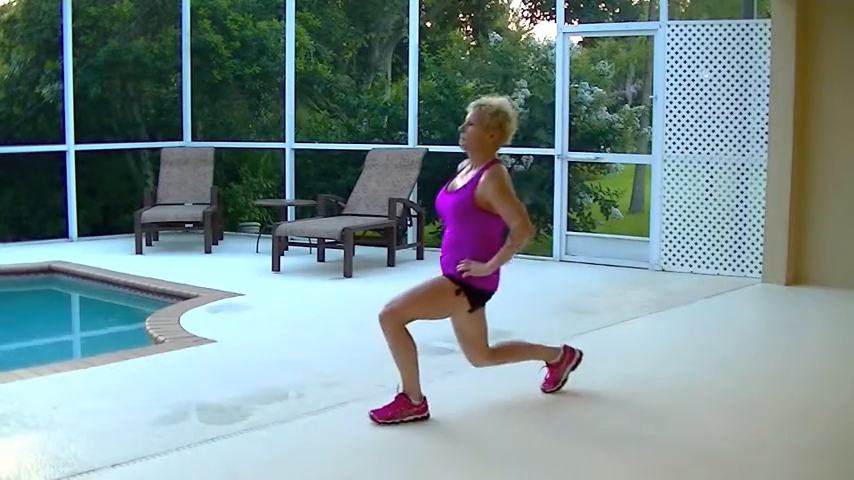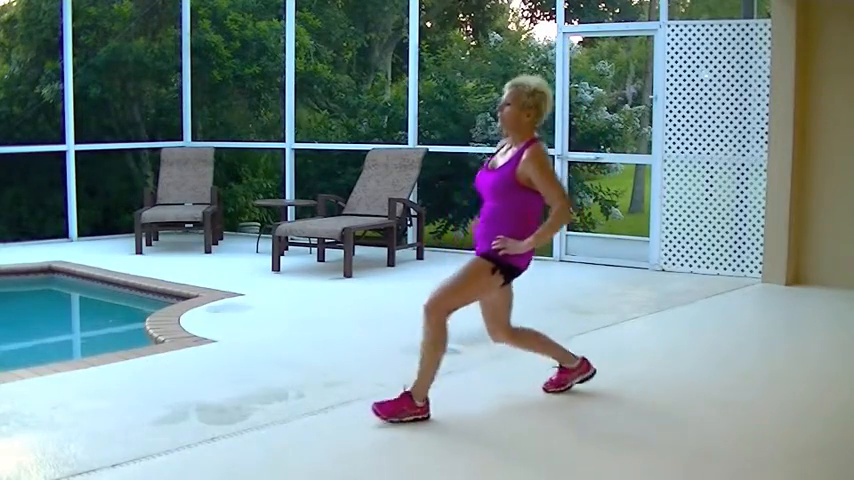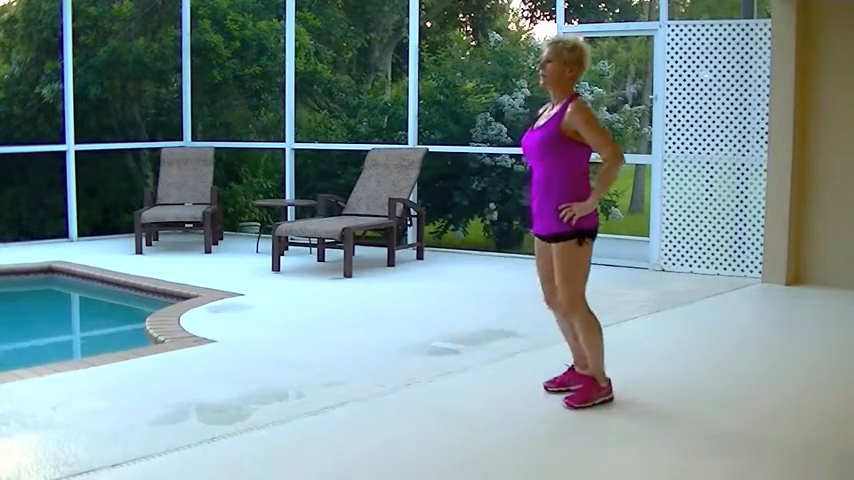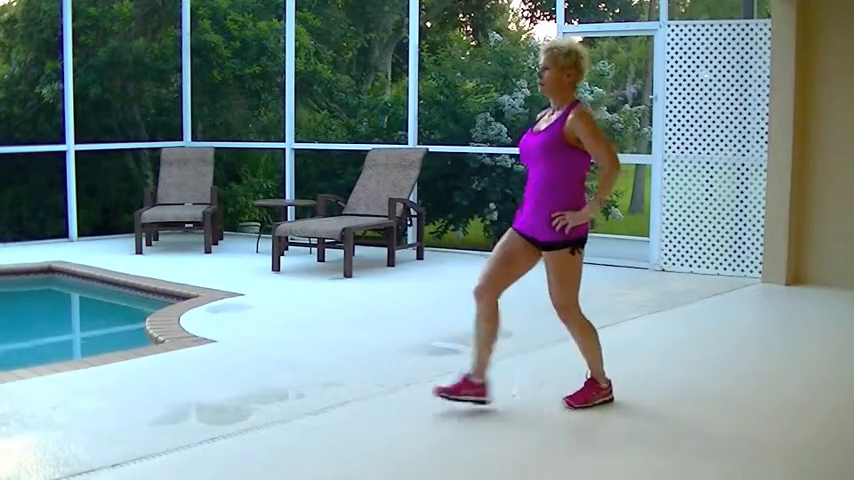
dt=0.5s
person 1, frame 1
left shoulder: (492, 177)
right shoulder: (465, 167)
left elbow: (523, 227)
left wrist: (491, 265)
left hip: (470, 280)
right hip: (457, 277)
left knee: (390, 315)
right knee: (481, 357)
left ankle: (413, 401)
right ankle: (560, 356)
person 1, frame 2
left shoulder: (532, 156)
right shoulder: (504, 147)
left elbow: (563, 209)
left wrist: (527, 243)
left hip: (505, 257)
right hip: (489, 251)
left knee: (434, 308)
right knee: (500, 332)
left ankle: (417, 400)
right ankle: (573, 364)
person 1, frame 3
left shoulder: (576, 110)
right shoulder: (546, 111)
left elbow: (613, 156)
left wrist: (591, 202)
left hip: (571, 222)
right hip: (544, 220)
left knee: (572, 303)
right knee: (555, 301)
left ankle: (600, 383)
right ankle: (581, 368)
person 1, frame 4
left shoulder: (577, 116)
right shoulder: (544, 117)
left elbow: (611, 165)
left wrist: (587, 212)
left hip: (560, 229)
right hip: (527, 224)
left knee: (566, 309)
right knee: (484, 292)
left ankle: (600, 383)
right ankle: (476, 381)
